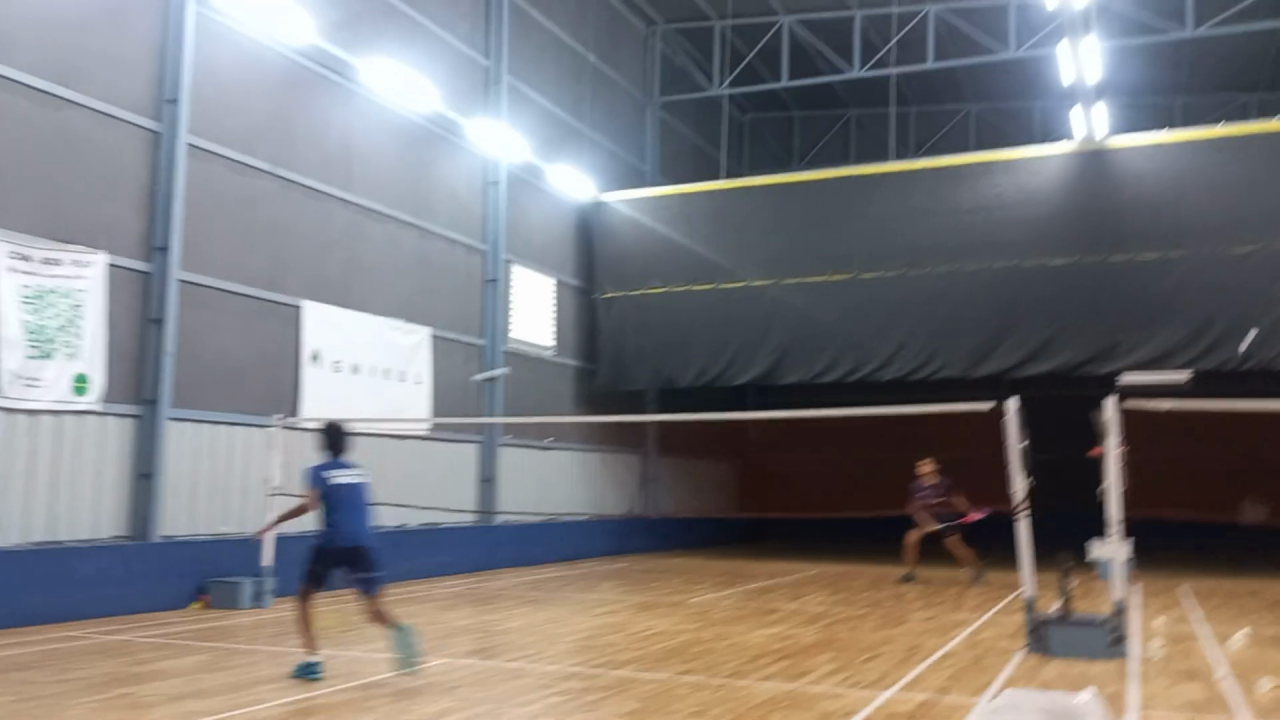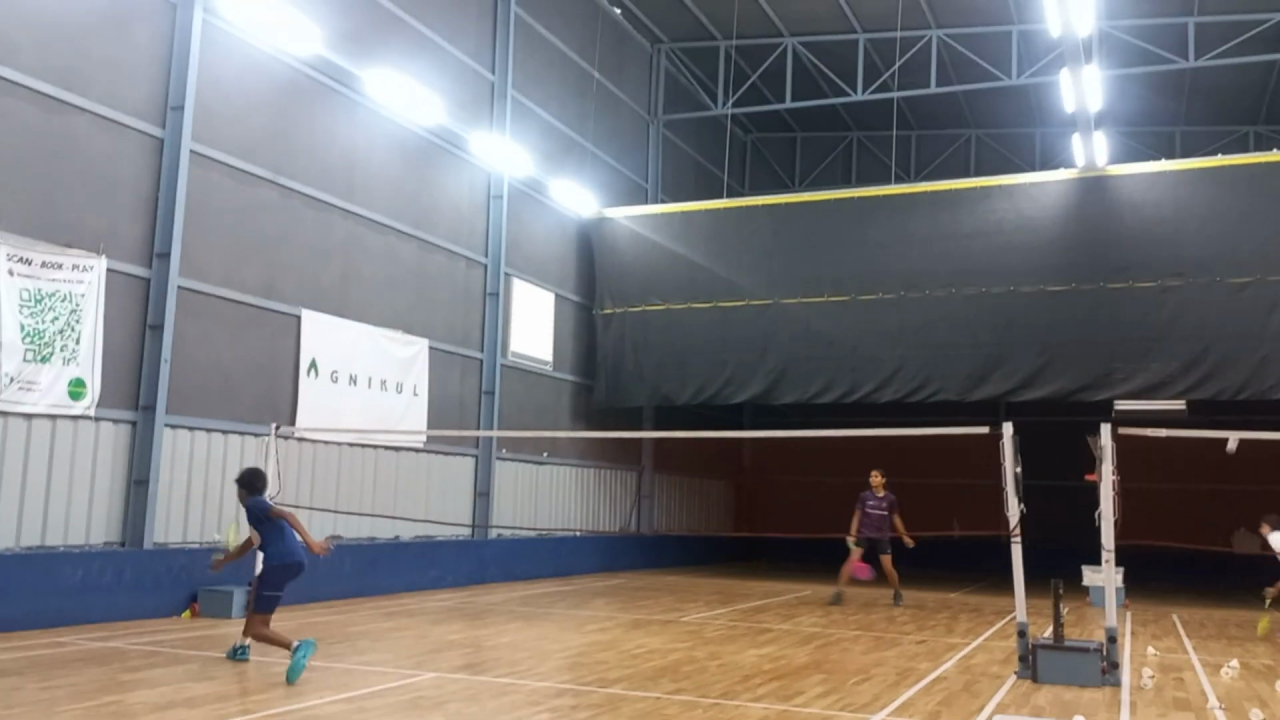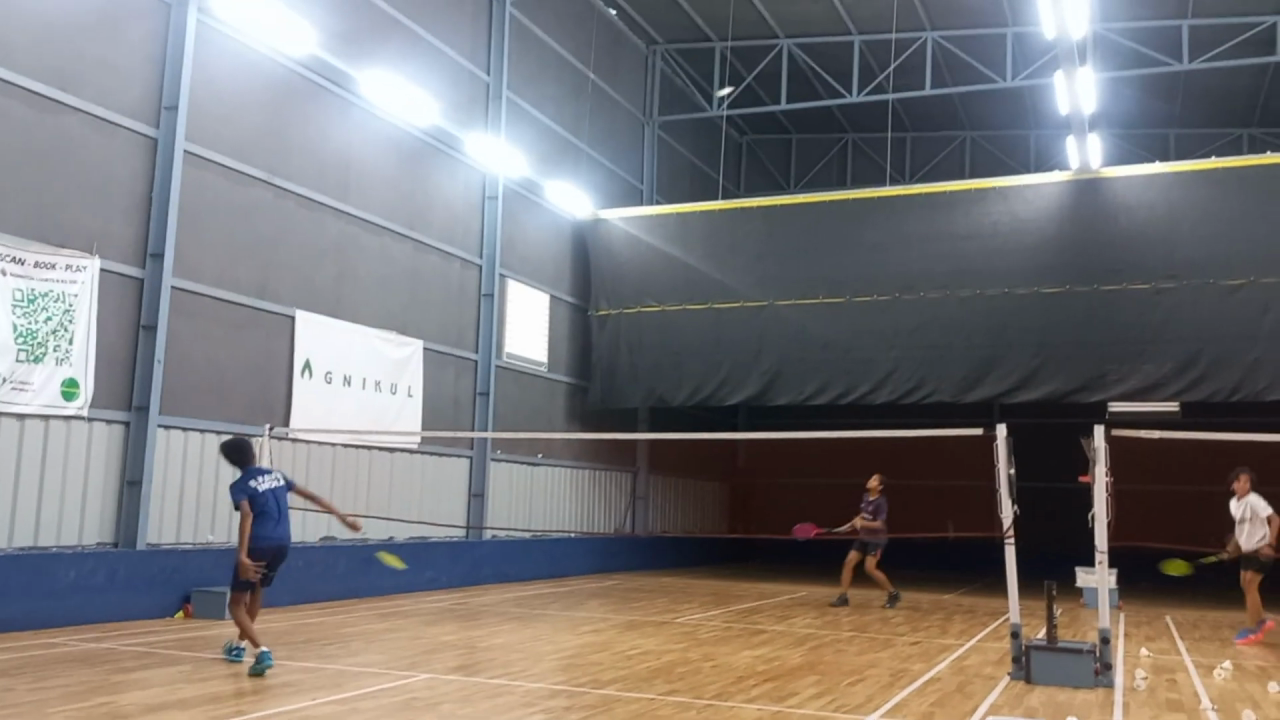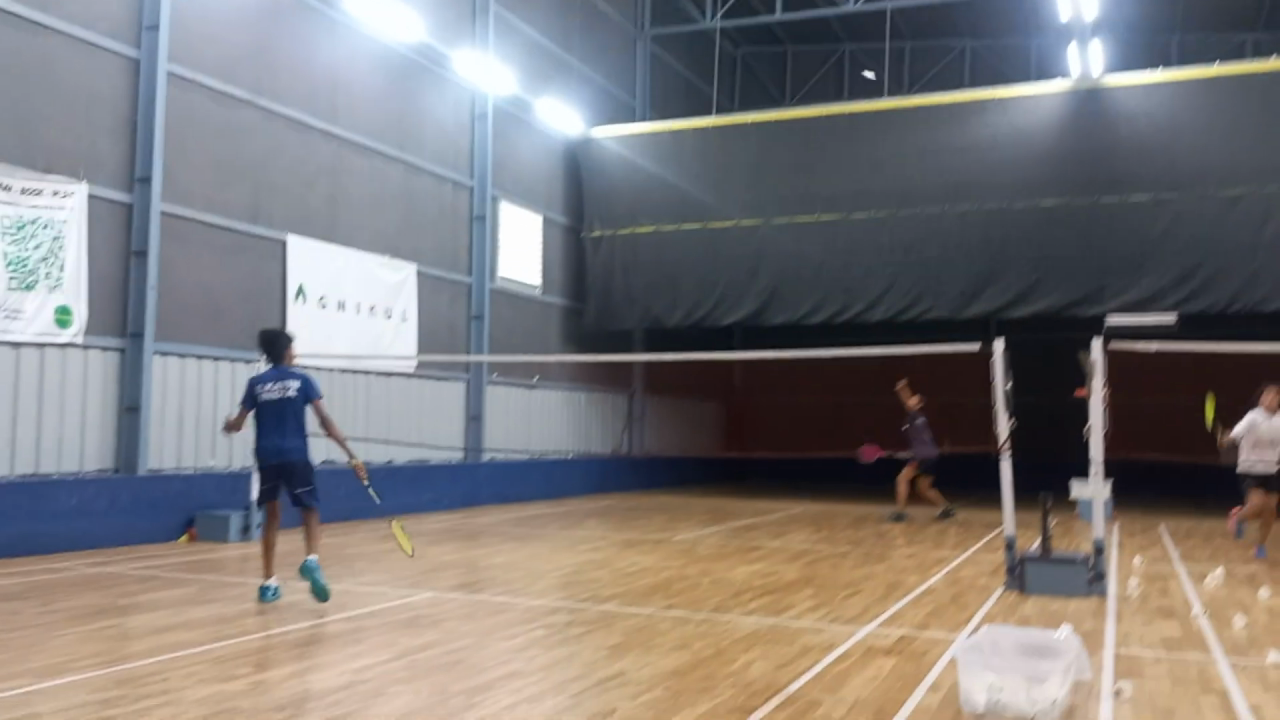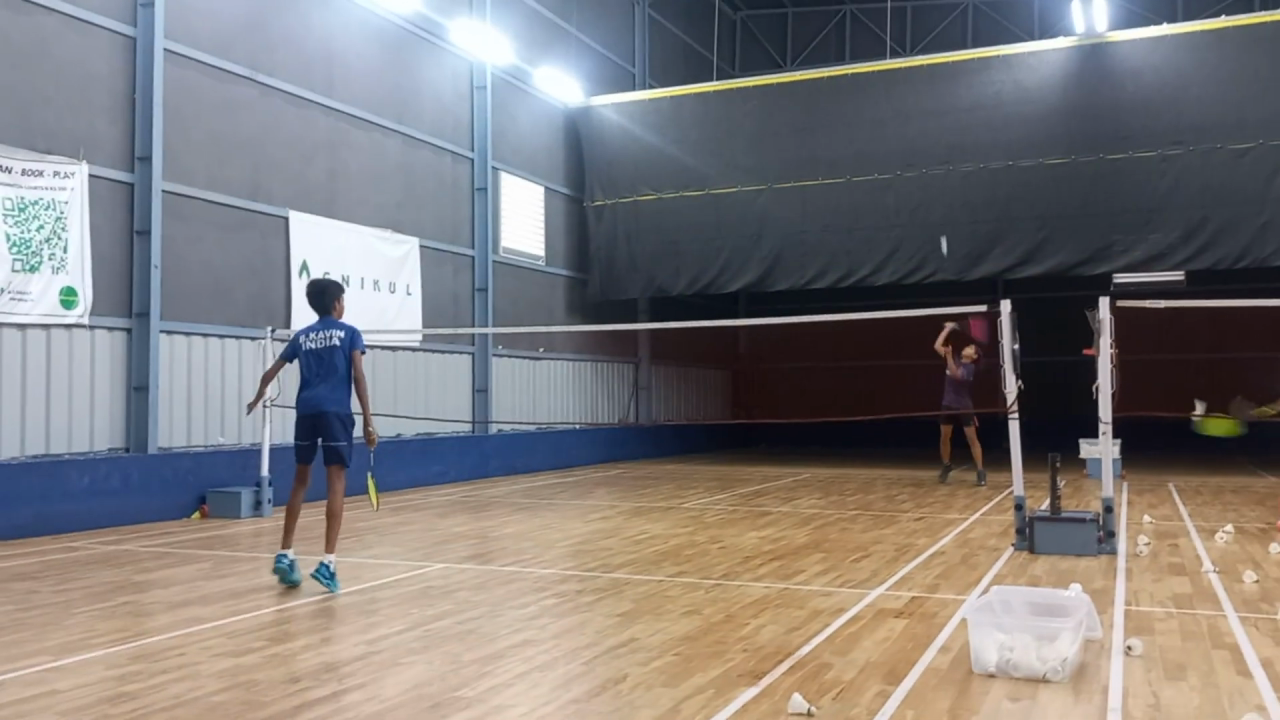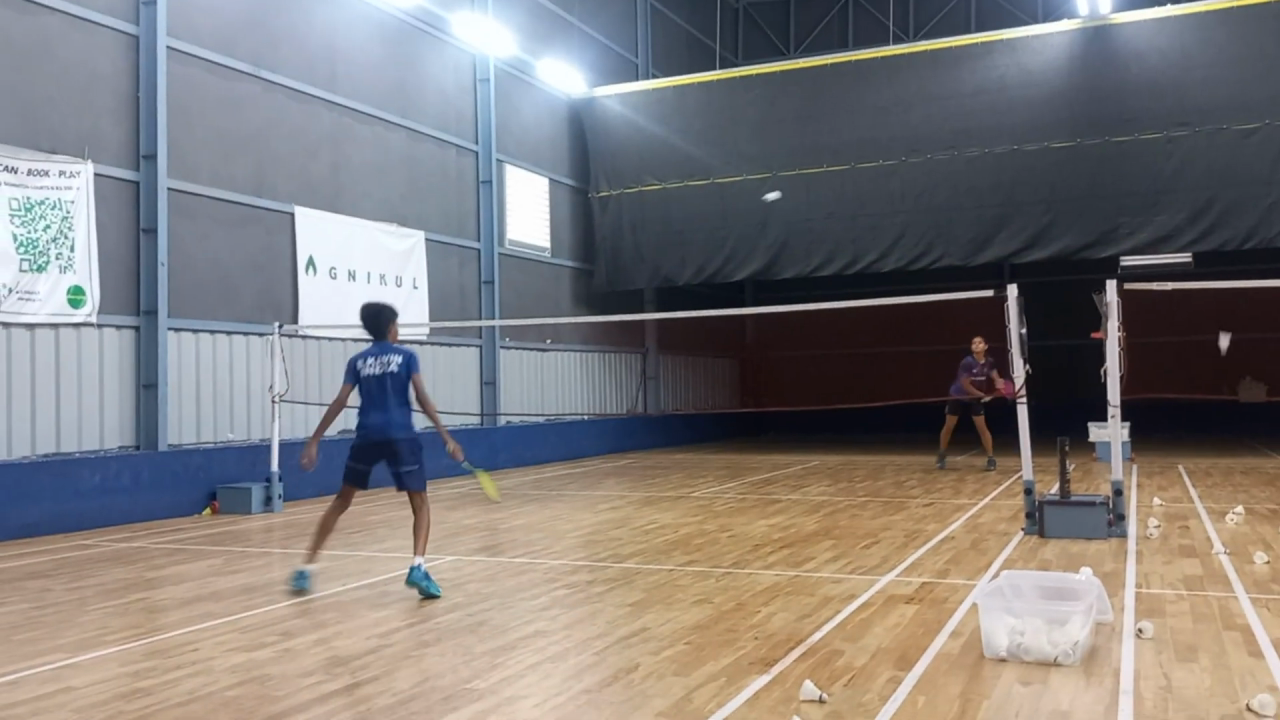
dt=0.5s
person 1, frame 1
left shoulder: (320, 472)
right shoulder: (361, 474)
left elbow: (310, 504)
left wrist: (275, 522)
left hip: (332, 542)
right hip: (362, 542)
left knee: (304, 597)
right knee: (373, 608)
left ankle: (313, 660)
right ankle: (399, 631)
person 1, frame 2
left shoulder: (255, 505)
right shoulder: (263, 505)
left elbow: (287, 515)
right elbow: (251, 543)
left wrist: (309, 540)
right wrist: (225, 560)
left hip: (281, 562)
right hip: (295, 560)
left knee: (258, 629)
right knee: (256, 591)
left ankle: (297, 647)
right ankle: (242, 645)
person 1, frame 3
left shoulder: (240, 486)
right shoulder: (276, 475)
left elbow: (247, 515)
right elbow: (310, 496)
left wrist: (242, 555)
right wrist: (342, 517)
left hip: (259, 545)
right hip: (282, 543)
left knee: (236, 603)
right knee: (256, 590)
left ankle: (262, 651)
right ankle: (239, 645)
person 1, frame 4
left shoulder: (256, 383)
right shoulder: (302, 380)
left elbow: (238, 424)
right elbow: (325, 421)
left wrist: (228, 426)
right wrist: (350, 454)
left hip: (268, 458)
right hip: (296, 457)
left knee: (272, 518)
right knee: (311, 519)
left ankle: (269, 583)
right ankle: (311, 560)
person 1, frame 5
left shoulder: (302, 336)
right shoulder: (349, 332)
left elbow: (271, 373)
right elbow: (358, 377)
left wrist: (259, 396)
right wrist: (368, 420)
left hip: (306, 412)
right hip: (335, 411)
left knee: (300, 483)
right knee: (336, 485)
left ankle: (285, 555)
right ankle: (327, 562)
person 1, frame 6
left shoulder: (357, 361)
right shoulder: (406, 357)
left elbow: (339, 403)
right elbow: (422, 397)
left wrist: (314, 442)
right wrist: (446, 437)
left hip: (366, 437)
right hip: (400, 436)
left knee: (341, 501)
right knee: (421, 507)
left ankle: (306, 568)
right ankle: (418, 568)
